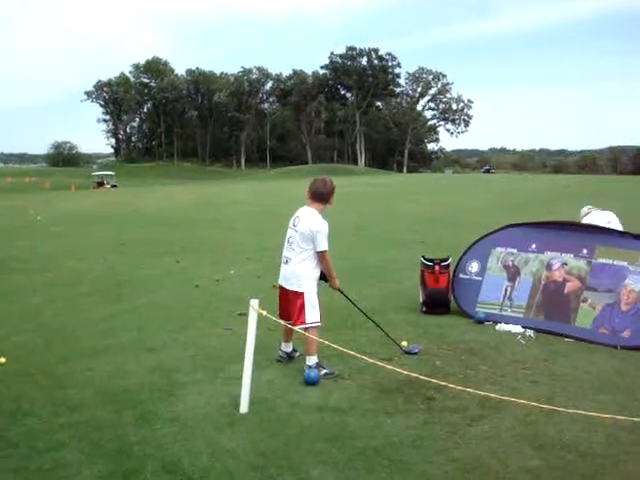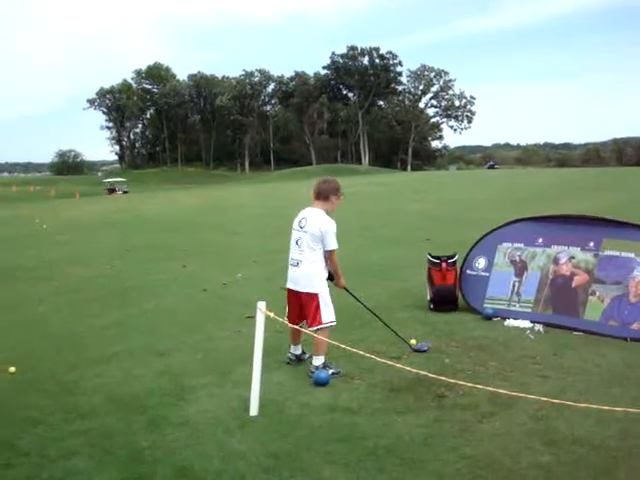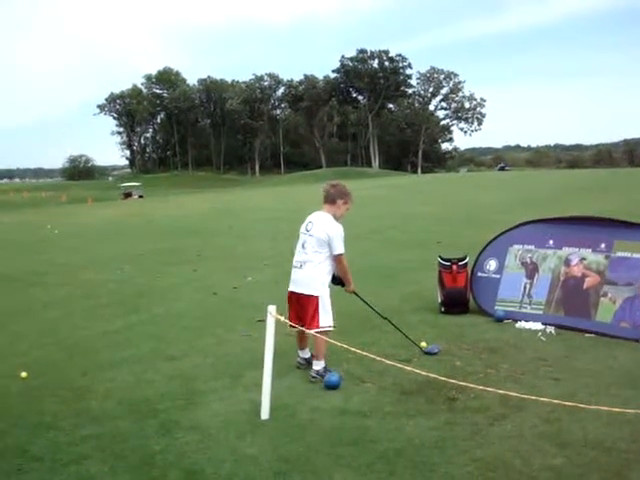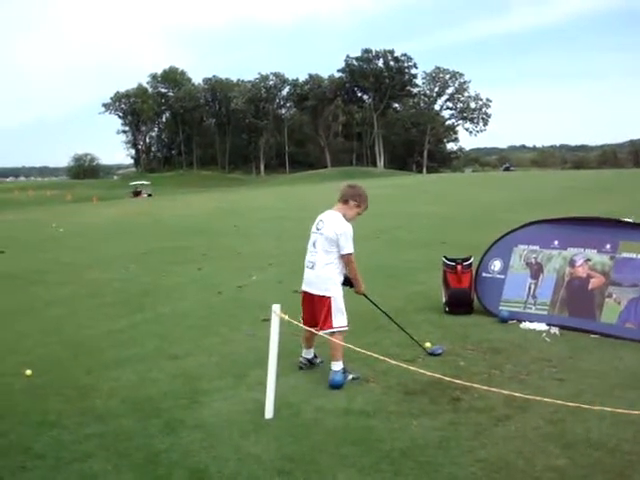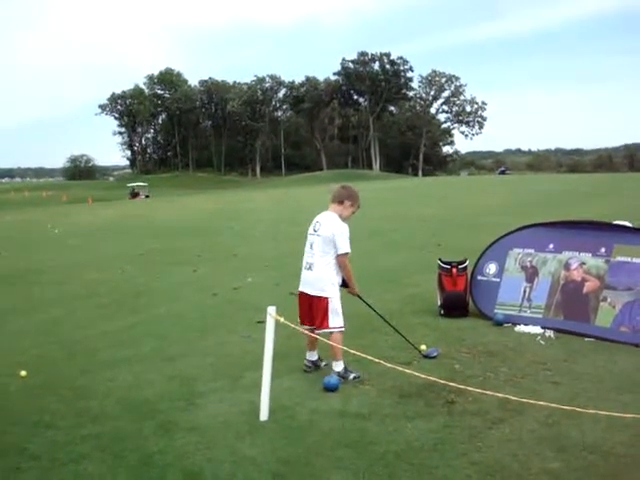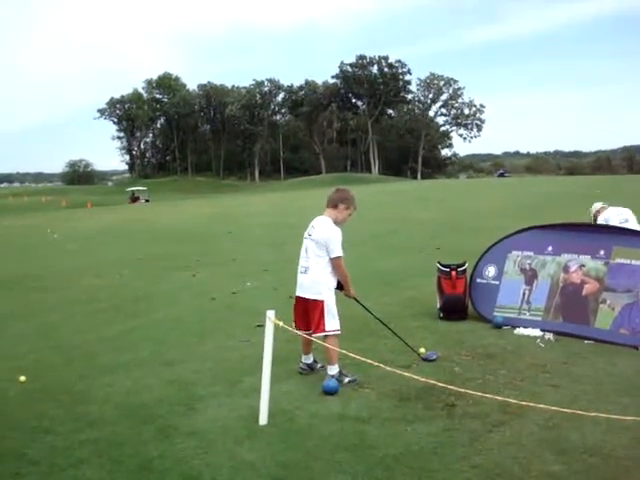
dt=0.7s
person 1, frame 1
left shoulder: (299, 214)
right shoulder: (319, 224)
right elbow: (323, 256)
left wrist: (324, 273)
right wrist: (333, 279)
left hip: (287, 275)
right hip: (303, 280)
left knee: (290, 318)
right knee: (311, 323)
left ankle: (286, 350)
right ankle: (312, 364)
person 1, frame 2
left shoulder: (301, 215)
right shoulder: (326, 223)
right elbow: (330, 256)
left wrist: (331, 273)
right wrist: (339, 278)
left hip: (294, 277)
right hip: (313, 281)
left knee: (296, 320)
right knee: (322, 324)
left ankle: (295, 352)
right ankle: (318, 364)
person 1, frame 3
left shoulder: (310, 219)
right shoulder: (334, 227)
right elbow: (339, 260)
left wrist: (336, 275)
right wrist: (349, 283)
left hip: (297, 280)
right hip: (315, 284)
left knee: (301, 323)
right knee: (321, 327)
left ankle: (304, 356)
right ankle: (318, 368)
person 1, frame 4
left shoulder: (322, 218)
right shoulder: (343, 226)
right elbow: (348, 261)
left wrist: (344, 276)
right wrist: (358, 284)
left hip: (310, 280)
right hip: (327, 284)
left knee: (311, 323)
right knee: (336, 328)
left ankle: (307, 357)
right ankle: (337, 370)
person 1, frame 5
left shoulder: (317, 220)
right shoulder: (339, 226)
right elbow: (343, 261)
left wrist: (345, 281)
right wrist: (352, 285)
left hip: (307, 282)
right hip: (325, 286)
left knee: (312, 324)
right knee: (335, 327)
left ankle: (311, 359)
right ankle: (338, 369)
person 1, frame 6
left shoulder: (314, 224)
right shoulder: (332, 231)
right elbow: (338, 265)
left wrist: (342, 284)
right wrist: (348, 288)
left hip: (304, 286)
right hip: (320, 288)
left knee: (306, 329)
right knee: (330, 331)
left ankle: (307, 362)
right ankle: (333, 372)
